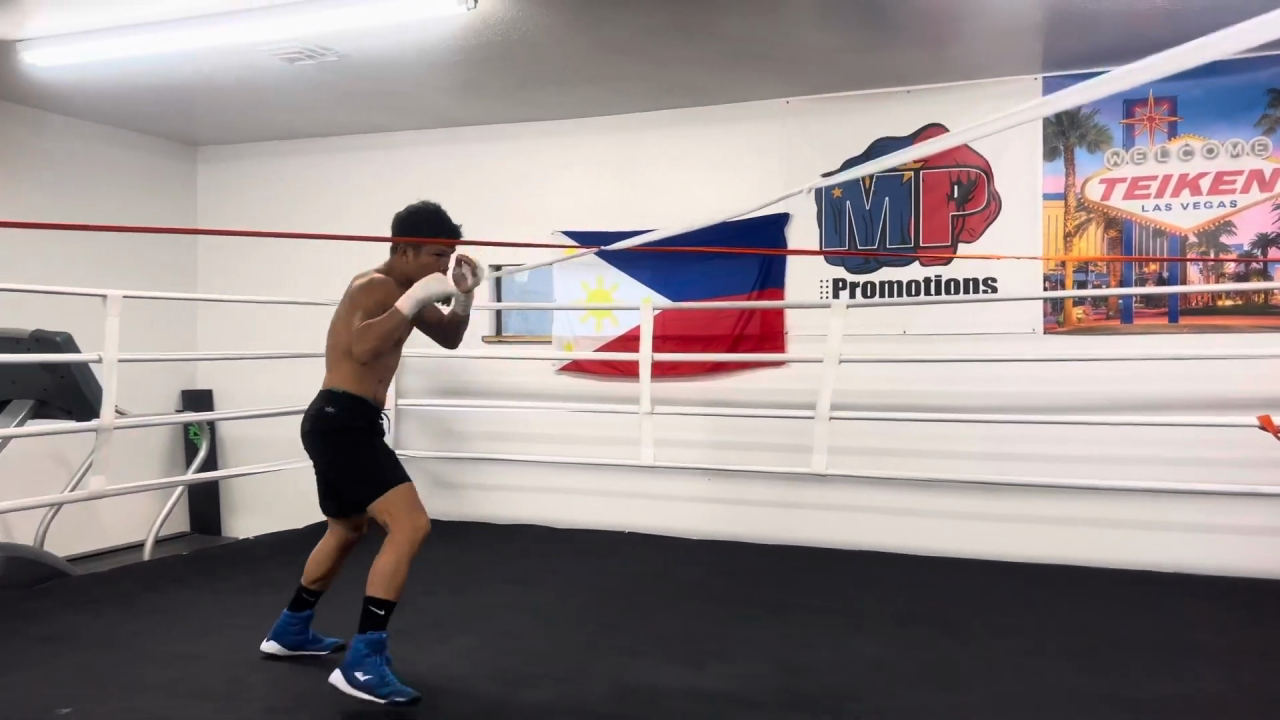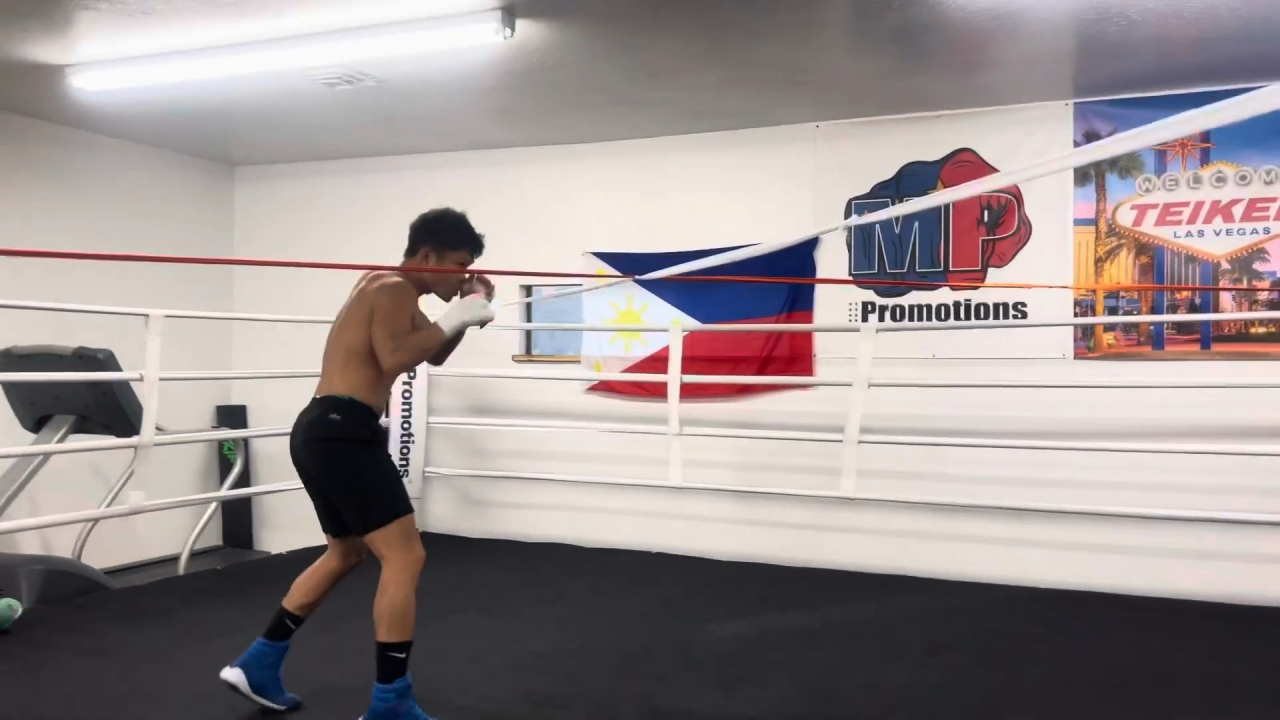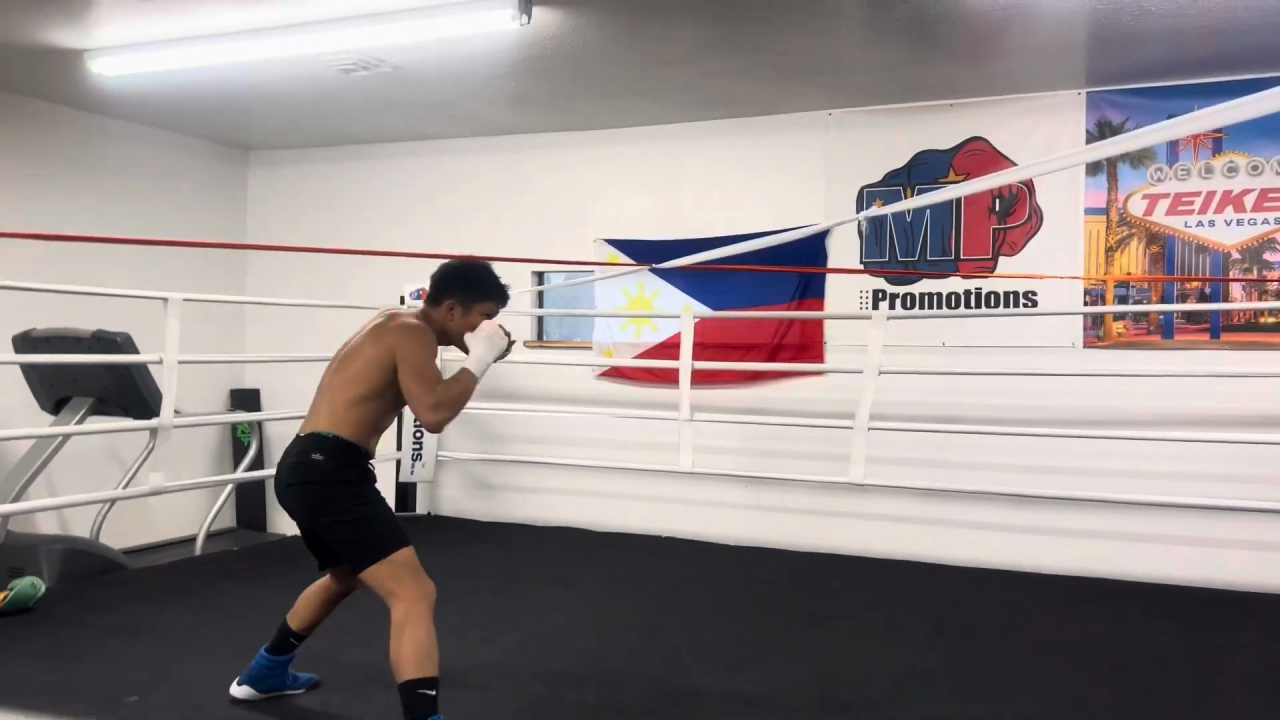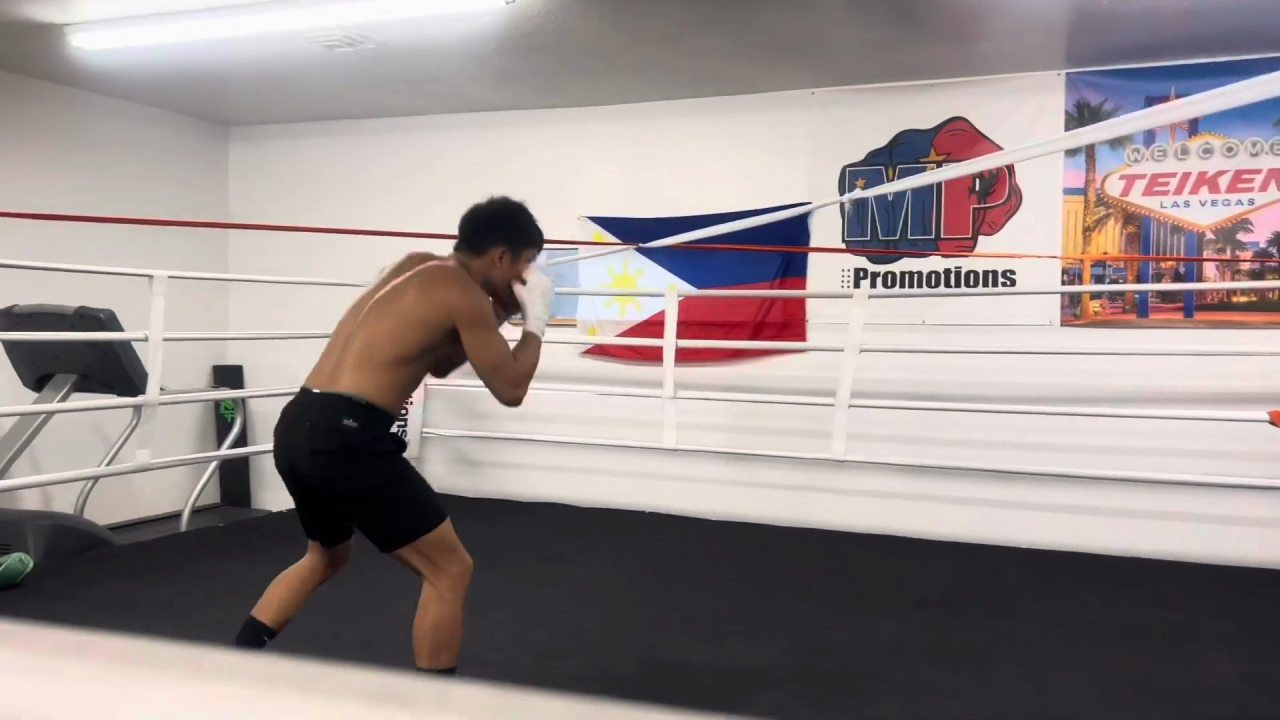
dt=0.3s
person 1, frame 1
left shoulder: (398, 288)
right shoulder: (374, 287)
left elbow: (450, 337)
right elbow: (363, 347)
left wrist: (463, 294)
right wrist: (417, 298)
left hip: (339, 421)
right hip: (343, 422)
left knee: (345, 531)
right knee: (410, 526)
left ankle: (292, 630)
right ankle: (363, 660)
person 1, frame 2
left shoulder: (395, 293)
right shoulder: (392, 290)
left elbow: (433, 355)
right elbow: (395, 359)
left wrist: (464, 311)
right wrist: (453, 318)
left hip: (324, 433)
right hip: (342, 433)
left knee: (345, 555)
right knee: (405, 557)
left ankle: (257, 664)
person 1, frame 3
left shoulder: (398, 322)
right shoulder: (411, 335)
left elbow: (425, 405)
right elbow: (432, 413)
left wrist: (475, 361)
right wrist: (478, 360)
left hip: (303, 469)
right hip: (327, 471)
left knee: (346, 575)
right knee: (413, 597)
left ankle: (265, 672)
person 1, frame 4
left shoulder: (417, 266)
right shoulder: (463, 294)
right elbow: (509, 390)
left wrist: (501, 313)
right wrist: (536, 319)
left hip: (299, 425)
right hip: (348, 439)
left knee: (326, 557)
right knee: (449, 572)
